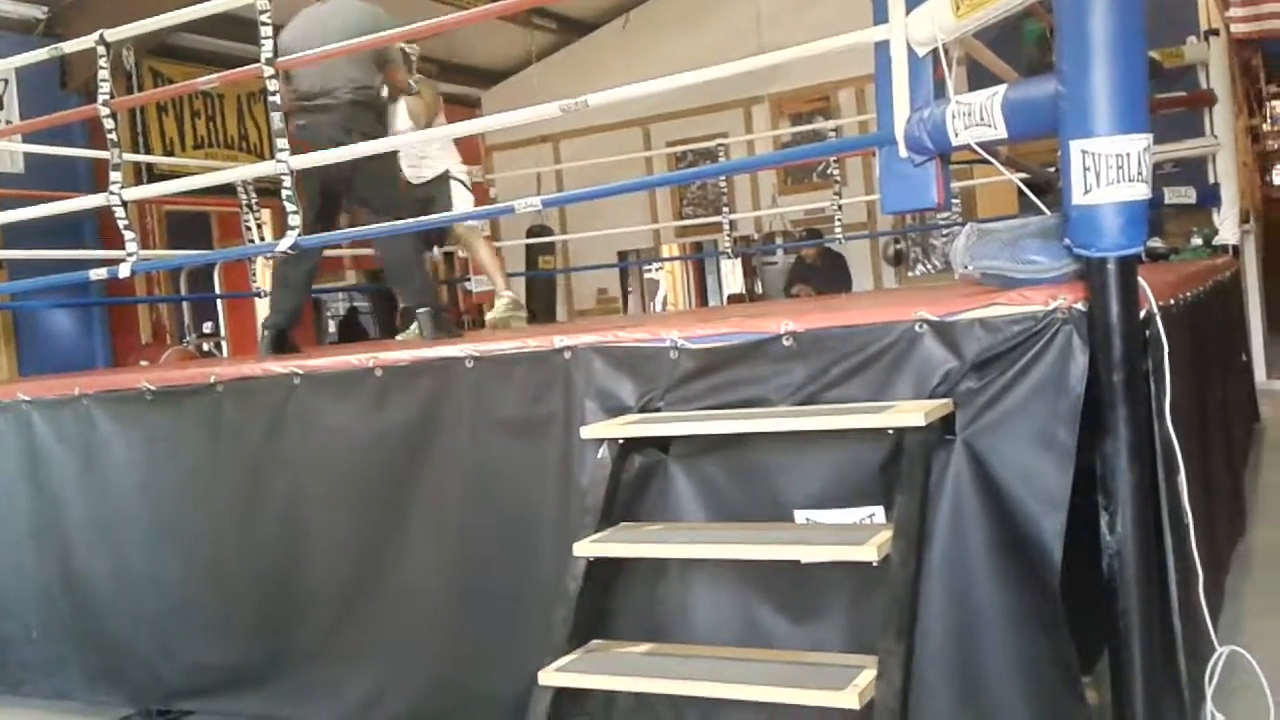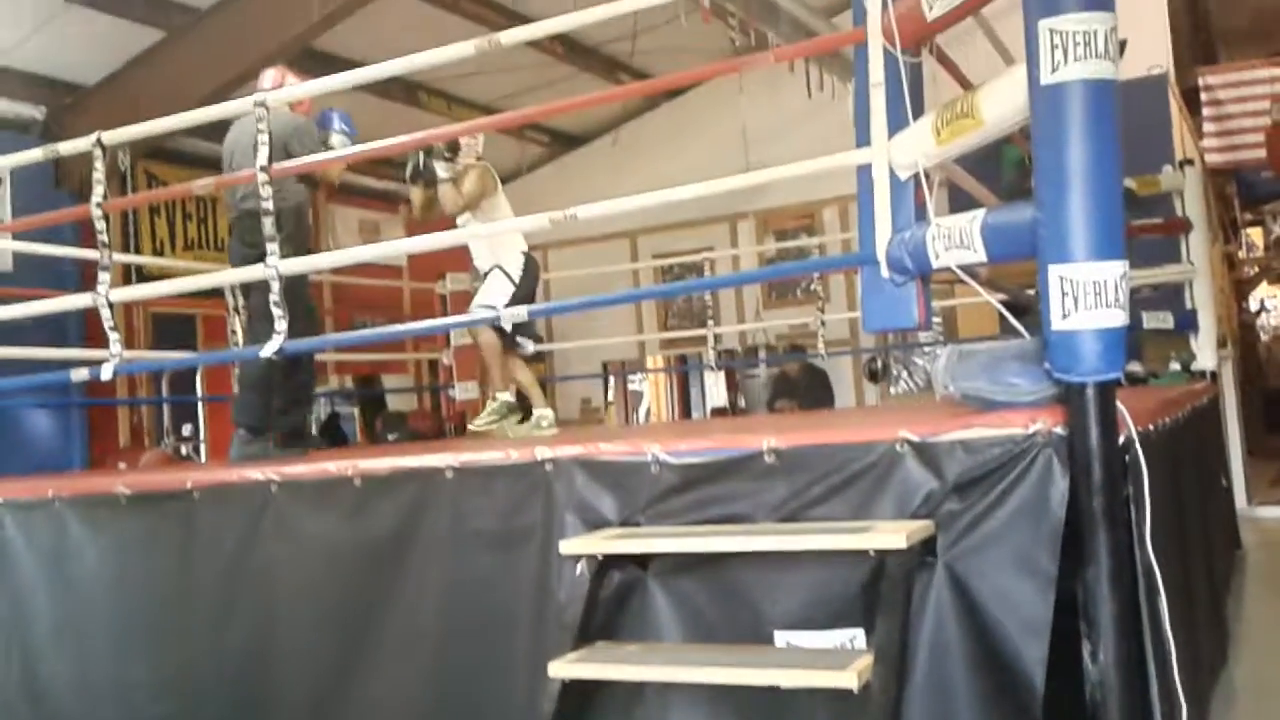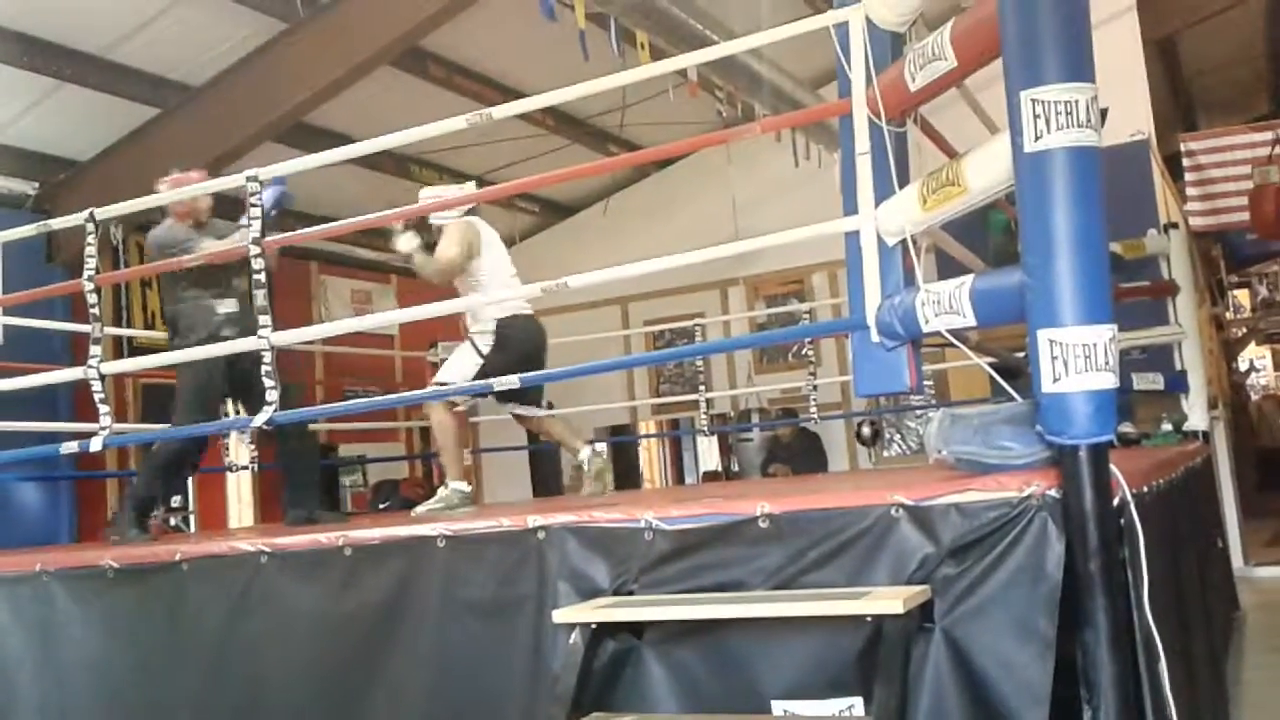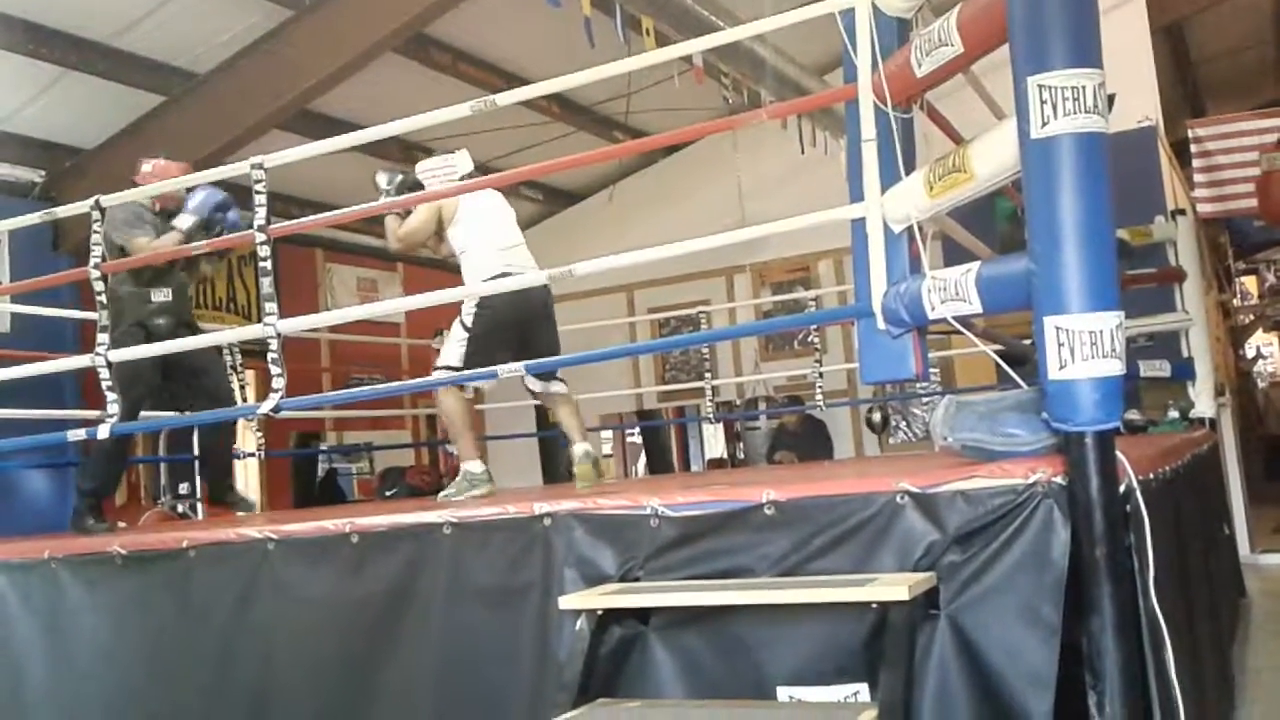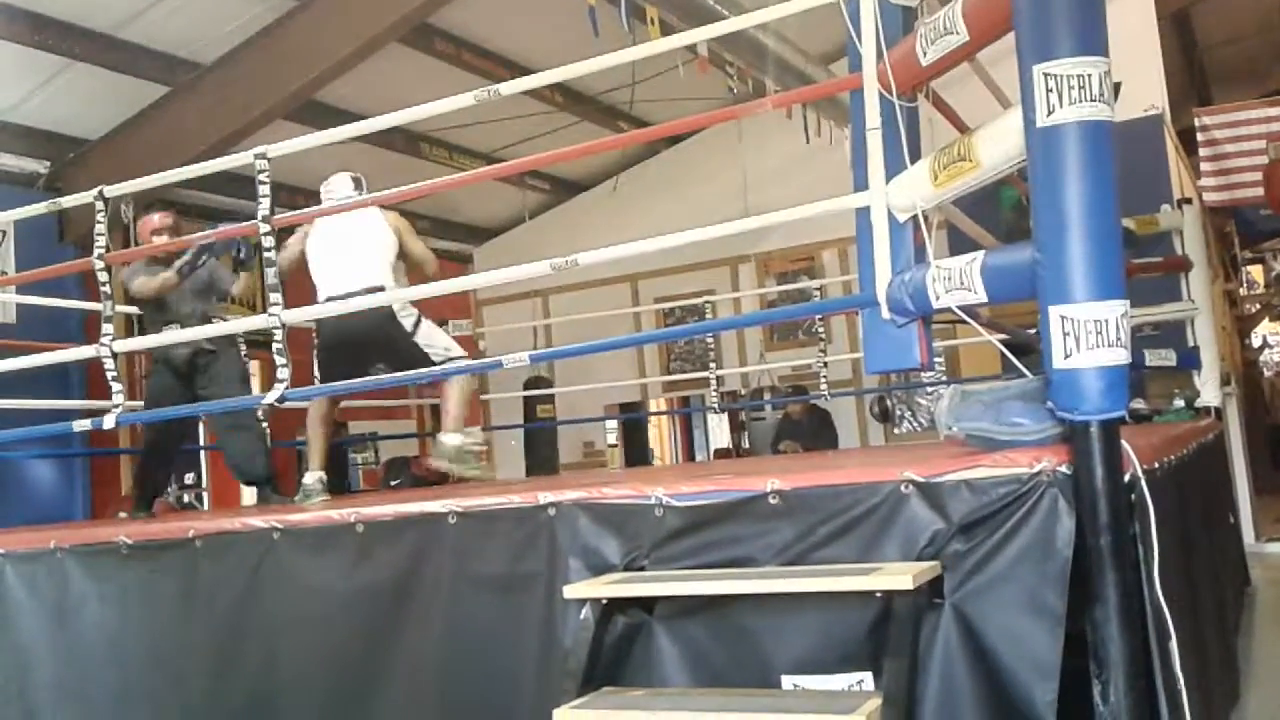
dt=0.7s
person 1, frame 1
left shoulder: (292, 30)
left elbow: (286, 93)
right elbow: (399, 83)
left hip: (309, 136)
right hip: (357, 130)
left knee: (306, 235)
right knee: (388, 223)
left ankle: (276, 330)
right ankle: (425, 312)
person 1, frame 2
left shoulder: (238, 129)
right shoulder: (290, 121)
right elbow: (330, 175)
right wrist: (339, 140)
left hip: (246, 240)
right hip: (277, 242)
left knee: (298, 335)
right knee: (270, 338)
left ankle: (291, 429)
right ankle: (249, 437)
person 1, frame 3
left shoulder: (217, 229)
right shoulder: (164, 237)
right elbow: (225, 253)
left hip: (242, 340)
right hip: (203, 343)
left knee: (288, 418)
right knee: (193, 429)
left ankle: (303, 505)
right ankle: (133, 515)
person 1, frame 4
left shoulder: (178, 222)
right shoulder: (123, 213)
left elbow: (202, 269)
right elbow: (154, 254)
left wrist: (224, 234)
right wrist: (191, 218)
left hip: (179, 329)
right hip: (135, 330)
left knee: (219, 402)
right knee: (123, 415)
left ankle: (221, 490)
right ankle: (87, 507)
person 1, frame 5
left shoulder: (205, 265)
right shoulder: (135, 272)
left elbow: (240, 290)
right elbow: (148, 289)
left wrist: (243, 261)
right wrist: (188, 262)
left hip: (212, 354)
right hip: (169, 363)
left knee: (234, 411)
right knee: (160, 435)
left ankle: (262, 485)
right ankle: (143, 502)
person 2, frame 1
left shoulder: (422, 87)
left elbow: (423, 119)
left hip: (444, 174)
right hip: (415, 184)
left knee: (465, 230)
left ankle: (506, 298)
person 2, frame 2
left shoulder: (477, 172)
right shoulder: (456, 178)
left elbow: (453, 207)
right elbow: (419, 210)
left wrist: (442, 167)
right wrist: (417, 173)
left hip: (514, 264)
right hip: (500, 270)
right knee: (507, 351)
left ankle: (502, 399)
right ankle: (543, 415)
person 2, frame 3
left shoulder: (460, 229)
right shoulder: (481, 231)
left elbow: (439, 274)
right elbow: (459, 274)
left wrist: (410, 249)
right wrist: (418, 246)
left hip: (501, 331)
right hip: (529, 329)
left knee: (439, 400)
right knee: (529, 413)
left ankle: (456, 488)
right ankle: (589, 456)
person 2, frame 4
left shoulder: (442, 199)
right shoulder: (494, 197)
left elbow: (399, 241)
left wrist: (391, 206)
right wrist: (412, 210)
left hip: (494, 294)
right hip: (535, 291)
left knee: (448, 382)
right knee: (549, 386)
left ankle: (474, 472)
right ankle: (582, 451)
person 2, frame 5
left shoulder: (312, 228)
right shoulder: (387, 218)
left elbow: (284, 265)
right elbow: (431, 268)
left hip: (333, 318)
right hip: (381, 308)
left knee: (324, 397)
right knee: (455, 366)
left ankle: (313, 480)
right ankle: (452, 441)
